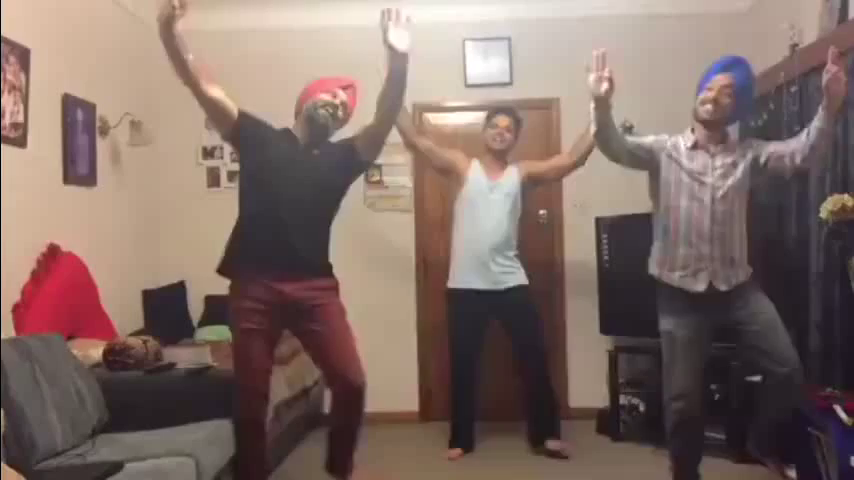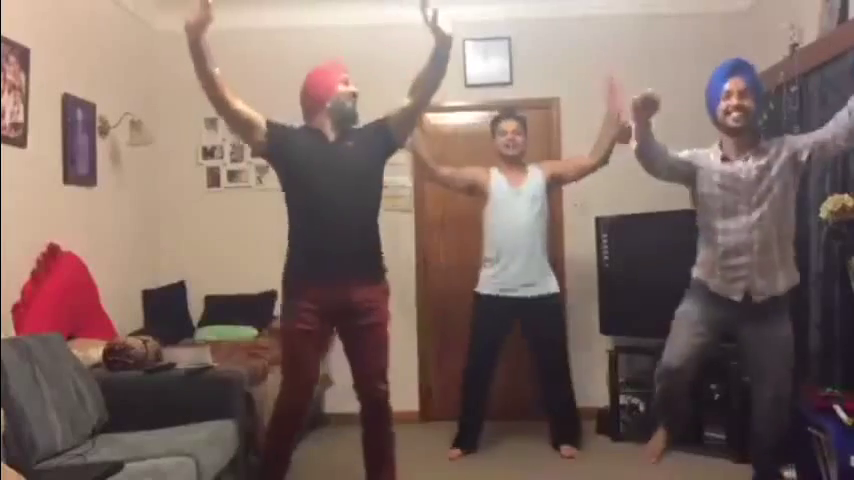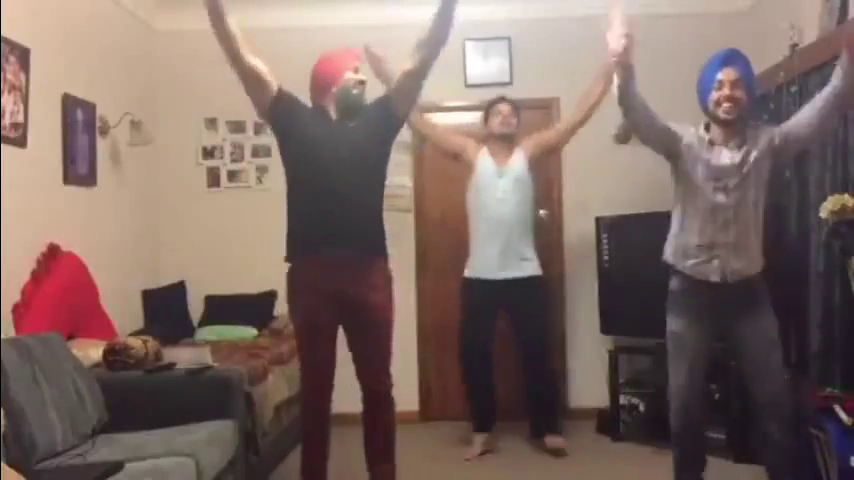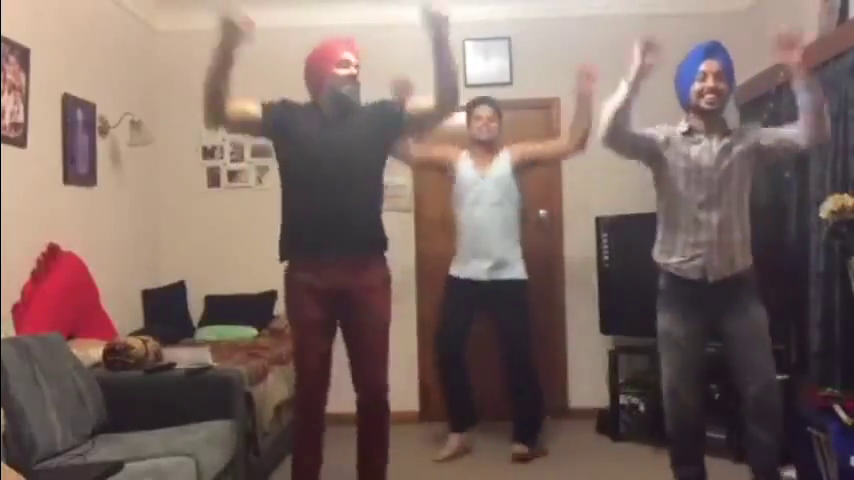
dt=0.7s
person 1, frame 1
left shoulder: (343, 158)
right shoulder: (258, 139)
left elbow: (384, 121)
right elbow: (204, 89)
left wrist: (397, 62)
left hip: (314, 287)
right hip: (254, 287)
left knee: (351, 383)
right knee: (251, 398)
person 1, frame 2
left shoulder: (371, 142)
right shoulder: (288, 144)
left elbow: (418, 99)
right elbow: (227, 104)
left wrist: (441, 43)
right wrist: (197, 43)
left hip: (366, 290)
right hip: (308, 292)
left knee: (375, 395)
right knee: (294, 397)
person 1, frame 3
left shoulder: (378, 119)
right shoulder: (295, 120)
left elbow: (419, 62)
right elbow: (242, 59)
left hip: (369, 271)
right hip: (311, 272)
left knee: (377, 384)
right knee: (316, 388)
person 1, frame 4
left shoulder: (378, 119)
right shoulder: (290, 120)
left elbow: (445, 105)
right elbow: (216, 112)
left wrist: (439, 39)
right wrist: (227, 48)
left hip: (366, 271)
right hip: (308, 272)
left knee: (373, 389)
right knee: (310, 388)
person 2, frame 1
left shoulder: (748, 155)
right shoulder: (663, 150)
left elbow: (802, 152)
right elbow: (616, 148)
left wrist: (829, 105)
right wrist: (602, 105)
left hip: (738, 286)
right hip: (681, 291)
left knee: (788, 371)
right knee: (683, 397)
left ankle: (761, 440)
person 2, frame 2
left shoulder: (787, 153)
right shoulder: (698, 162)
right elbow: (657, 163)
right wrist: (641, 123)
left hip: (768, 298)
right hip: (710, 292)
left knee: (774, 399)
right knee: (673, 368)
right ankle: (669, 424)
person 2, frame 3
left shoulder: (766, 142)
right shoulder: (681, 143)
right elbow: (635, 117)
right wrist: (623, 64)
left hip: (746, 289)
right hip: (691, 288)
left knee: (773, 395)
right knee: (686, 398)
person 2, frame 4
left shoulder: (748, 143)
right shoulder: (663, 142)
left elbow: (811, 134)
right elbow: (612, 135)
left wrist: (800, 74)
right wrist: (635, 78)
left hip: (736, 285)
right hip: (680, 285)
left knee: (761, 392)
right knee: (681, 397)
person 3, frame 1
left shoulder: (523, 172)
right shoulder: (461, 166)
left elbow: (573, 159)
right elbow: (414, 140)
left hip: (510, 282)
right hip: (465, 284)
left knee: (534, 356)
right knee: (463, 363)
left ankle: (545, 434)
right ankle: (461, 438)
person 3, frame 2
left shoulder: (546, 173)
right shoulder: (482, 178)
left elbow: (596, 159)
right elbow: (435, 172)
left wrist: (614, 116)
right wrist: (416, 130)
left hip: (541, 291)
right hip: (493, 291)
left knee: (555, 367)
right knee: (477, 367)
left ankle: (565, 436)
right ankle: (465, 439)
person 3, frame 3
left shoulder: (530, 150)
right shoulder: (469, 151)
left elbow: (577, 118)
right elbow: (421, 123)
left wrist: (608, 70)
right wrist: (391, 79)
left hip: (524, 273)
right hip: (479, 274)
left knee: (535, 352)
right knee: (474, 352)
left ankle: (548, 428)
right ankle: (483, 430)
person 3, frame 4
left shoulder: (515, 156)
right shoulder: (453, 159)
left elbow: (571, 144)
right elbow: (404, 151)
left wrist: (585, 98)
left hip: (509, 276)
right hip: (464, 275)
left knee: (518, 357)
right knee: (447, 350)
left ankle: (525, 435)
right ankle: (460, 430)
